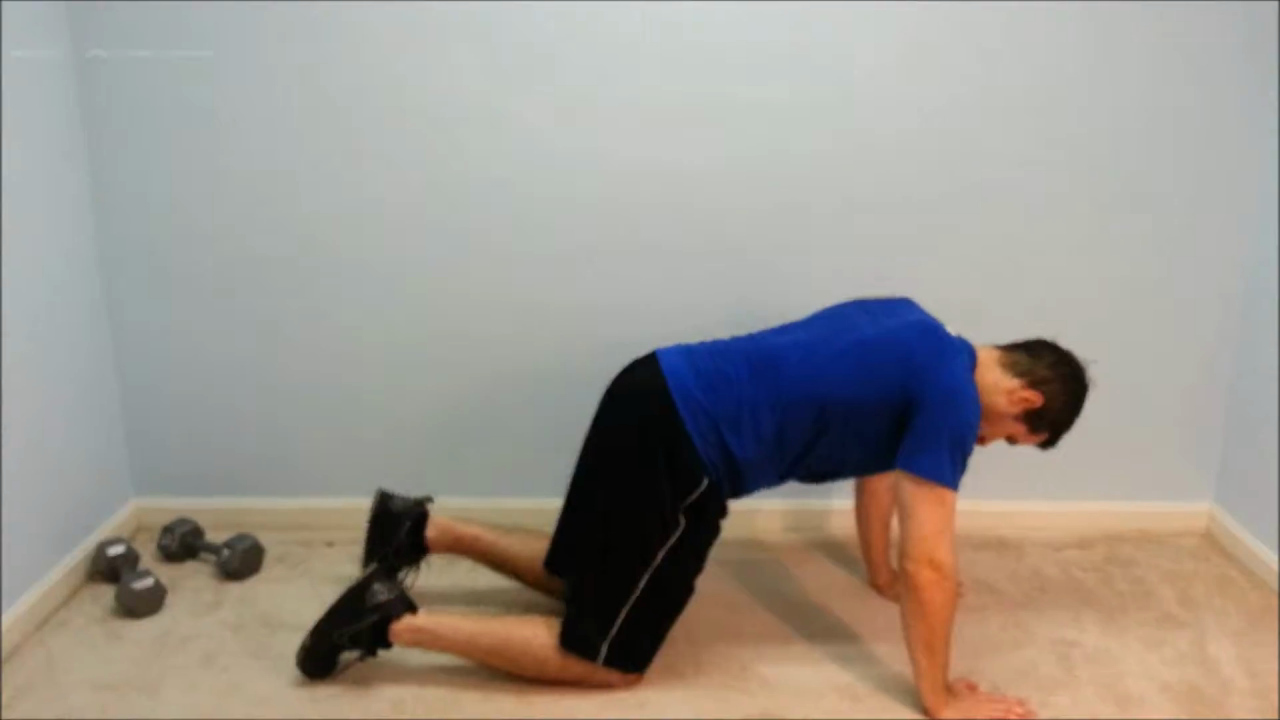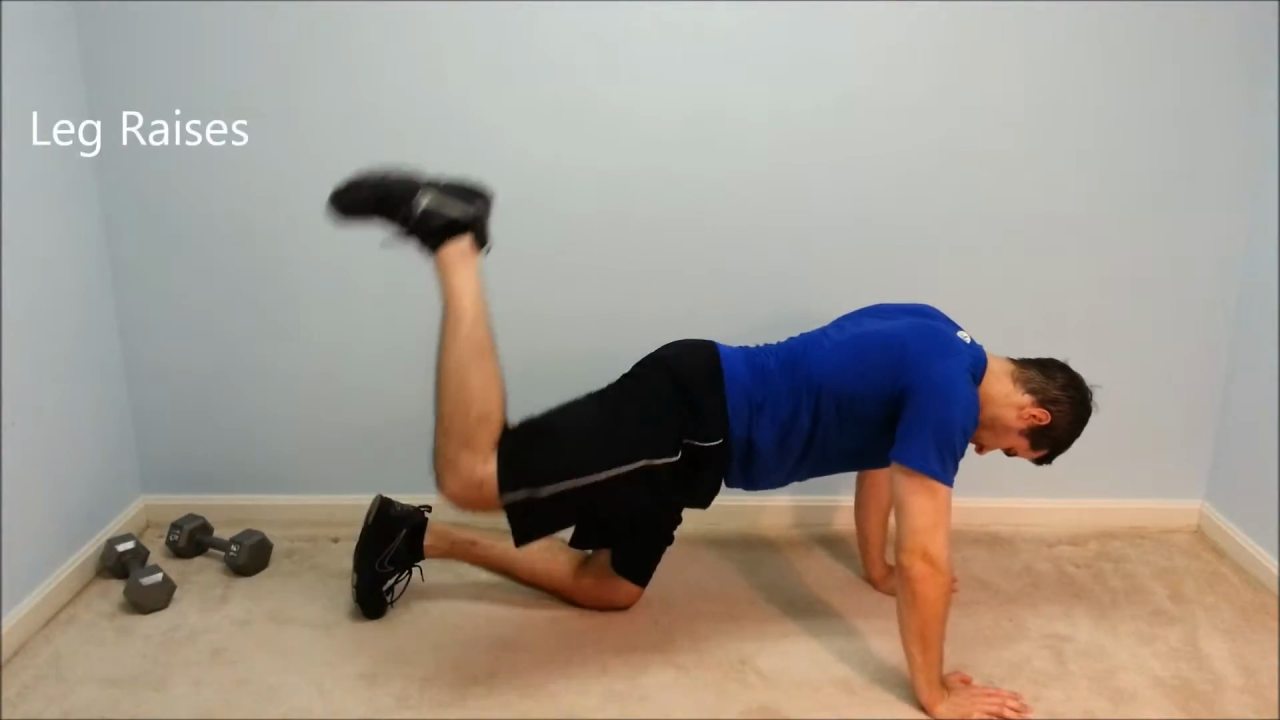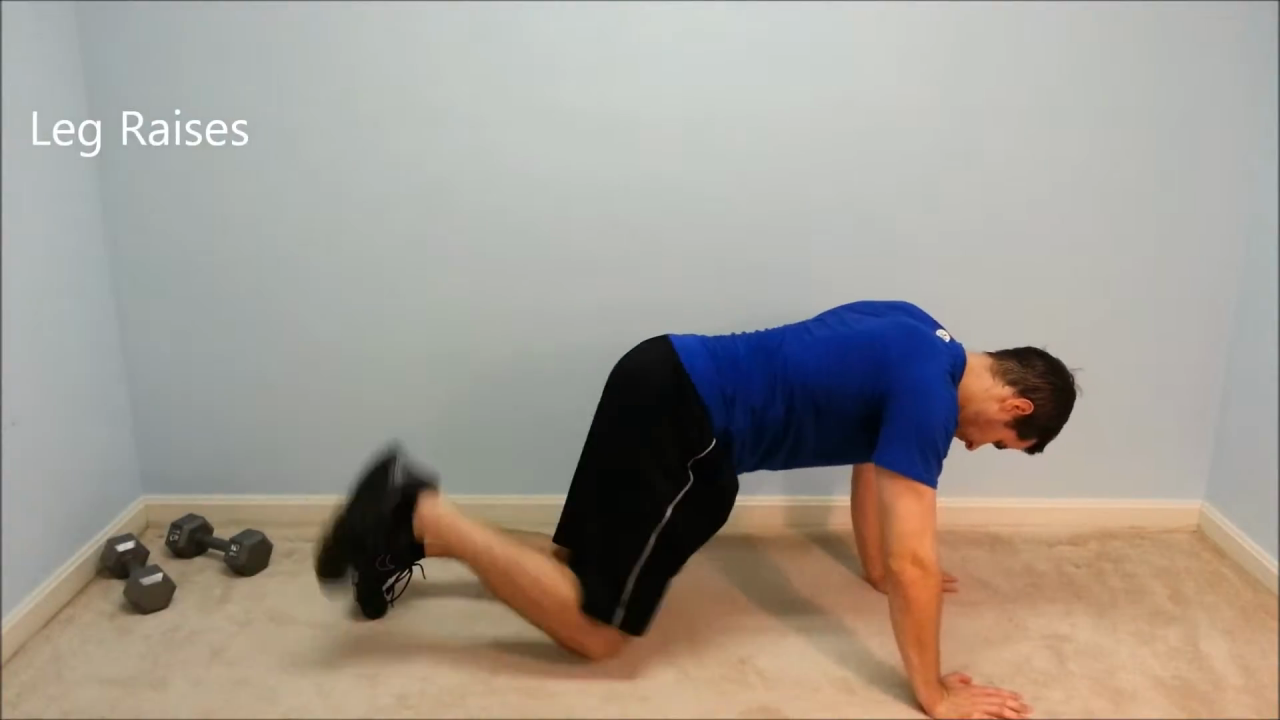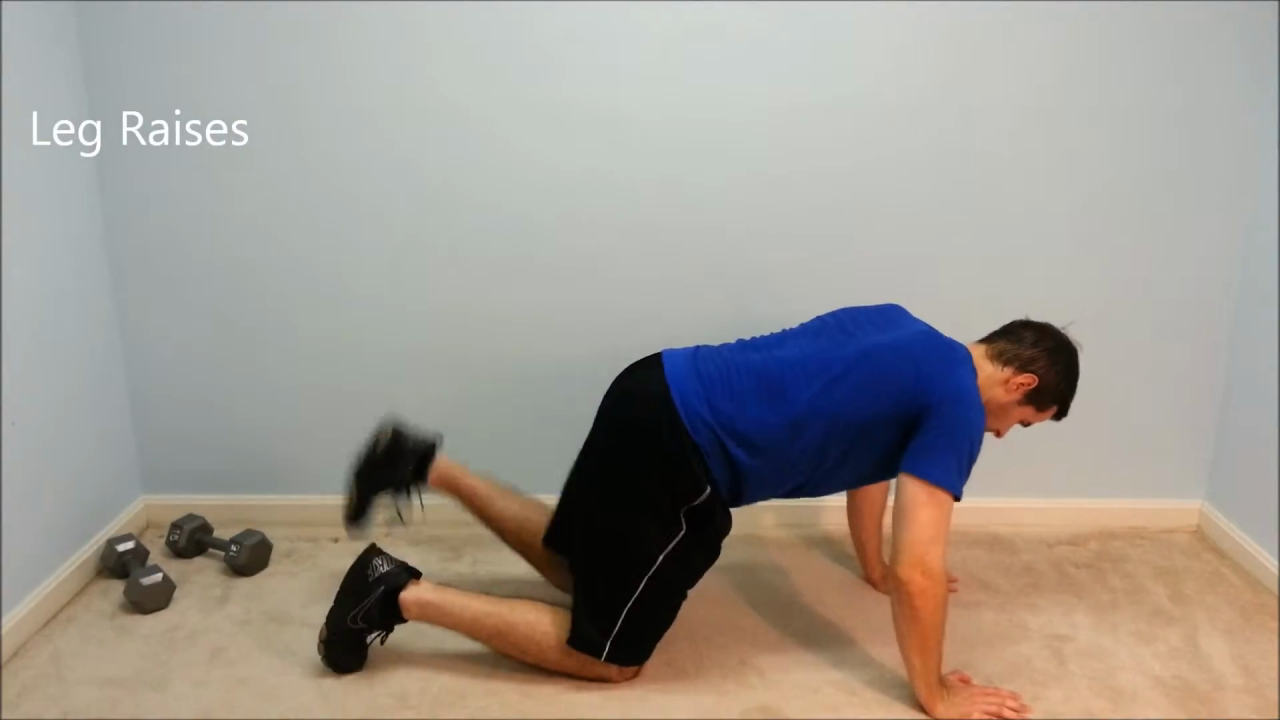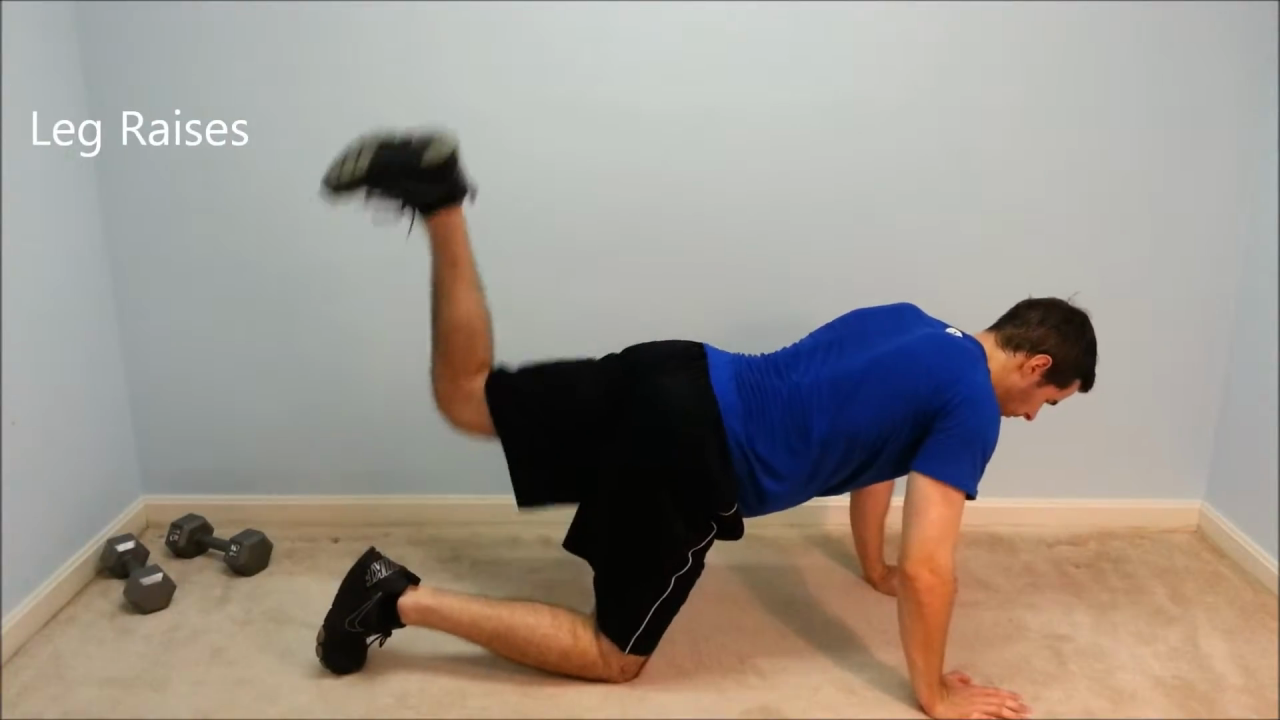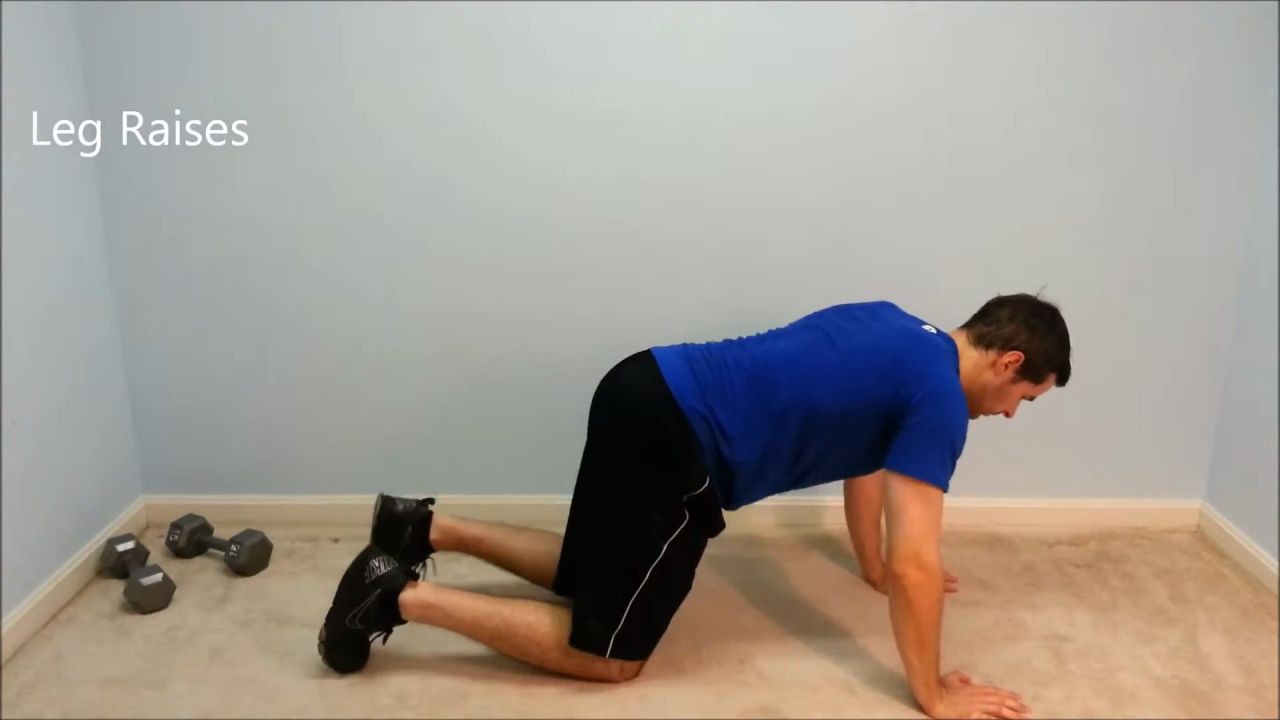
dt=0.7s
person 1, frame 1
left shoulder: (921, 342)
right shoulder: (951, 395)
left elbow: (875, 454)
right elbow: (930, 568)
left wrist: (881, 571)
left hip: (658, 400)
right hip: (672, 447)
left knee: (589, 574)
left ankle: (425, 527)
right ankle: (399, 621)
person 1, frame 2
left shoulder: (934, 347)
right shoulder: (950, 395)
left elbow: (876, 457)
right elbow: (925, 562)
left wrist: (877, 566)
left hip: (695, 409)
right hip: (690, 415)
left knee: (607, 586)
right knee: (470, 473)
left ankle: (420, 535)
right ankle: (455, 239)
person 1, frame 3
left shoulder: (918, 337)
right shoulder: (927, 394)
left elbow: (868, 448)
right elbow: (912, 562)
left wrist: (875, 567)
left hip: (662, 382)
right hip: (673, 416)
left knee: (593, 569)
right knee: (595, 625)
left ankle: (414, 532)
right ankle: (420, 507)
person 1, frame 4
left shoulder: (910, 337)
right shoulder: (956, 402)
right elbow: (920, 574)
left wrist: (873, 565)
left hip: (656, 393)
right hip: (673, 454)
left knee: (572, 559)
right knee: (606, 654)
left ankle: (426, 465)
right ankle: (406, 595)
person 1, frame 5
left shoulder: (915, 329)
right shoulder: (968, 406)
right elbow: (925, 568)
left wrist: (873, 563)
left hip: (668, 371)
right hip: (682, 446)
left knee: (465, 396)
right knee: (614, 655)
left ankle: (438, 194)
right ankle: (405, 601)
person 1, frame 6
left shoulder: (901, 332)
right shoulder: (938, 395)
left elbow: (862, 447)
right elbow: (916, 569)
left wrist: (873, 566)
left hip: (647, 392)
right hip: (666, 440)
left knee: (600, 572)
right knee: (608, 654)
left ankle: (431, 528)
right ankle: (404, 595)
